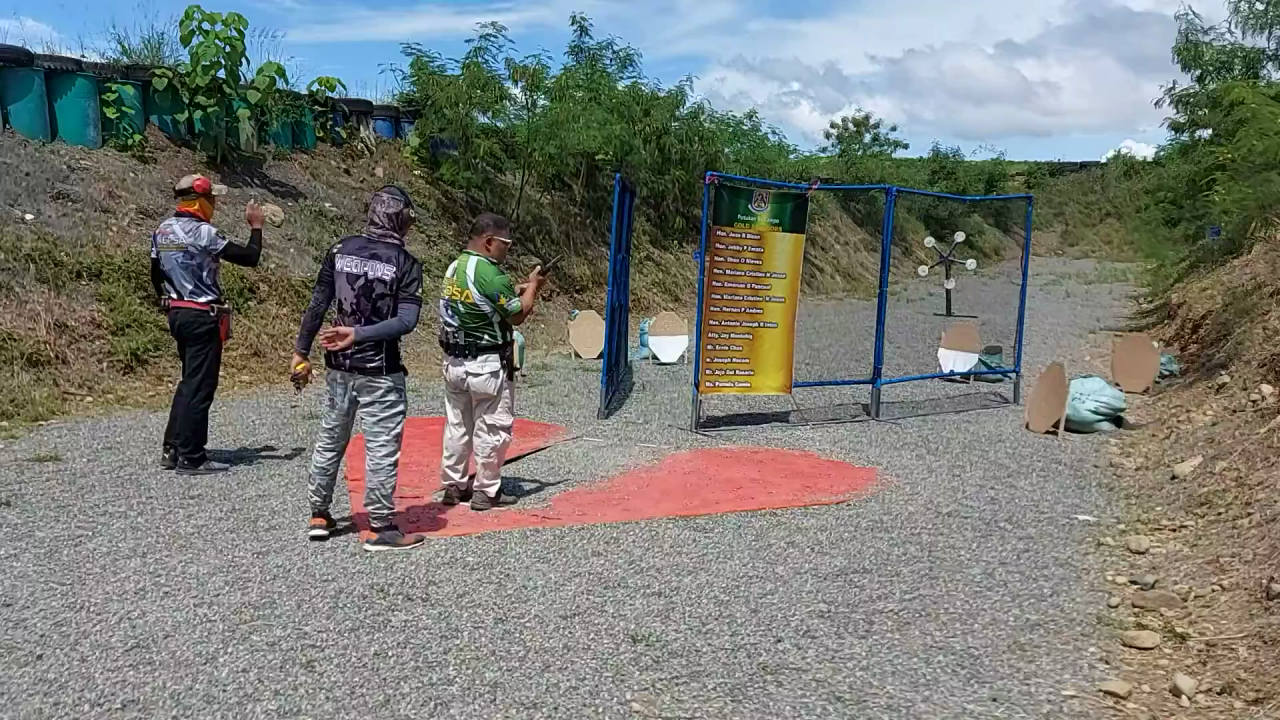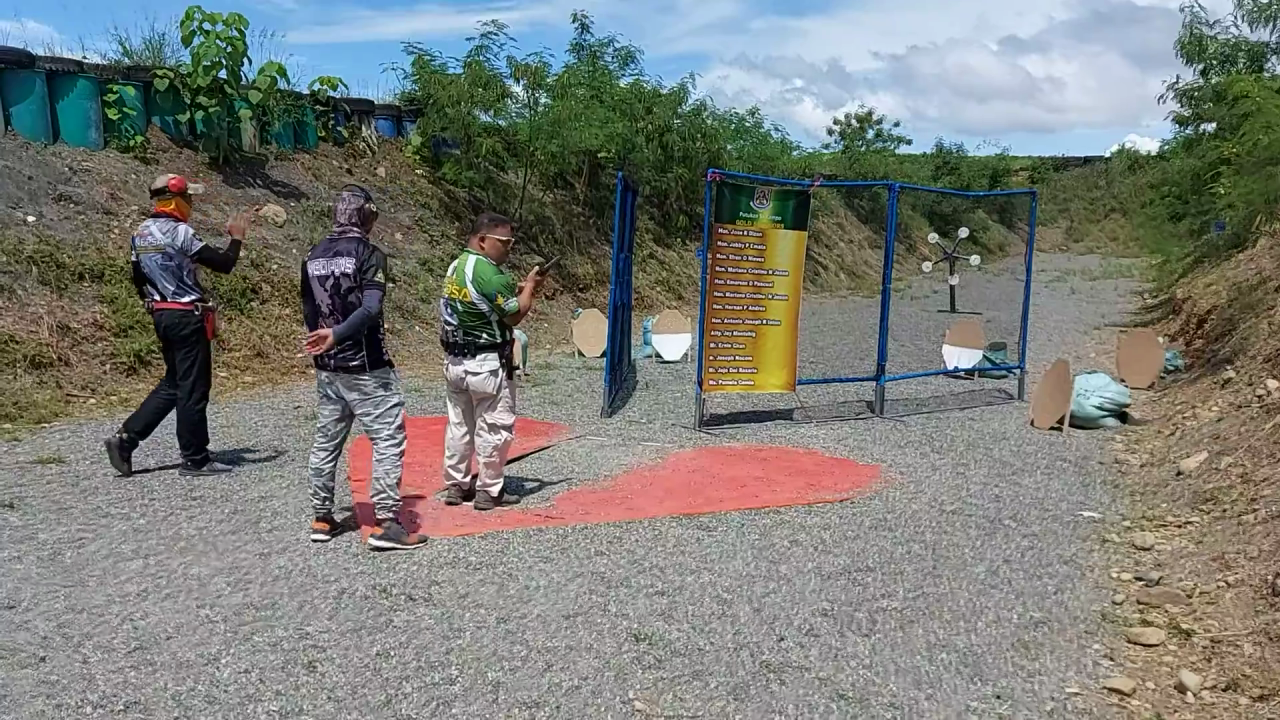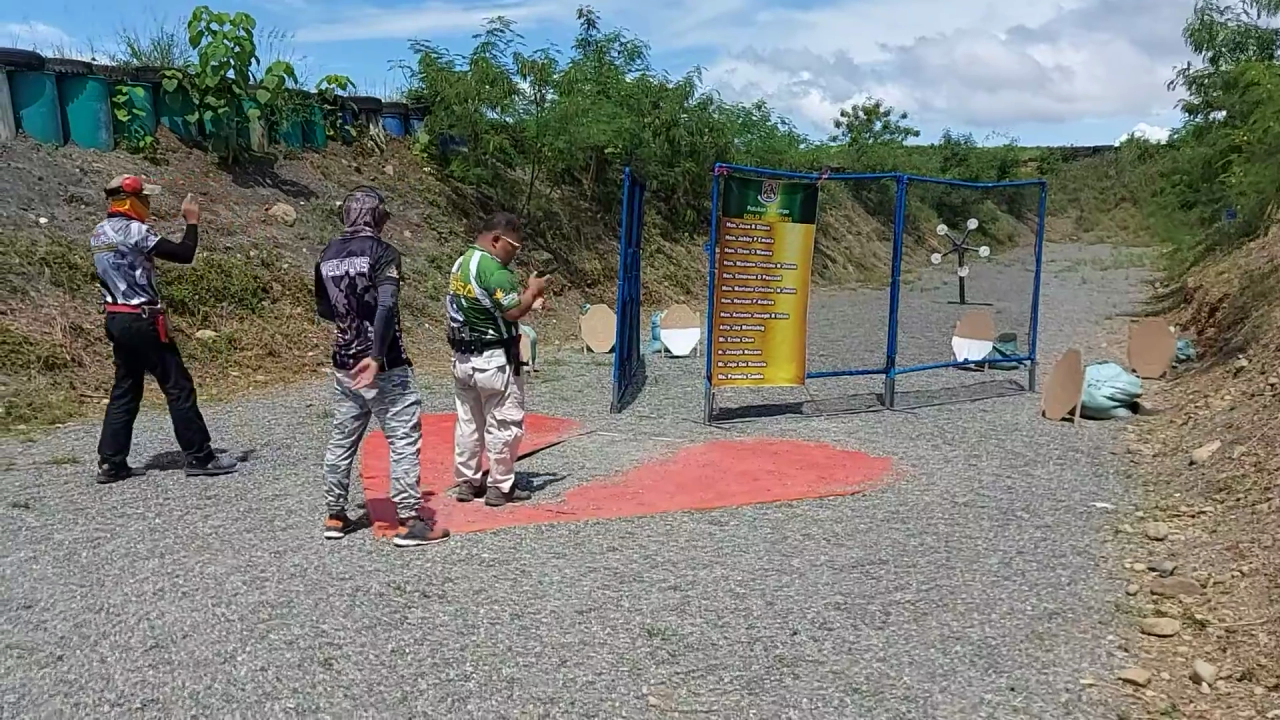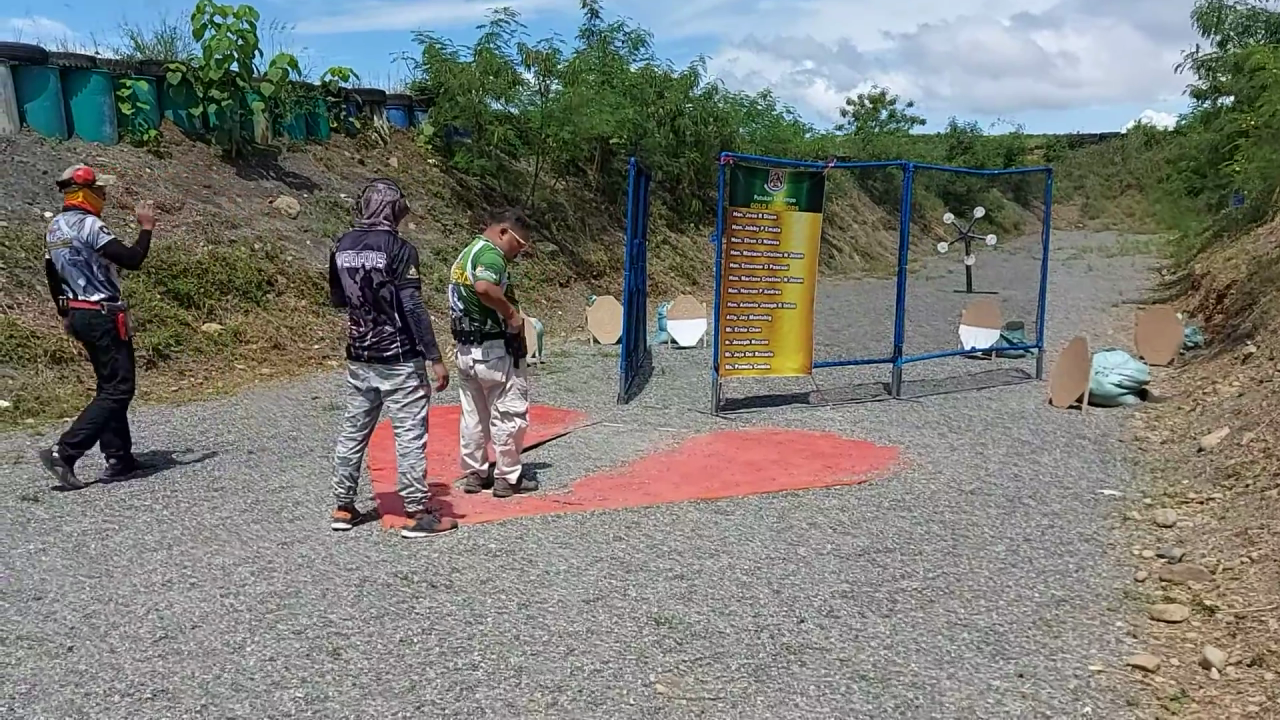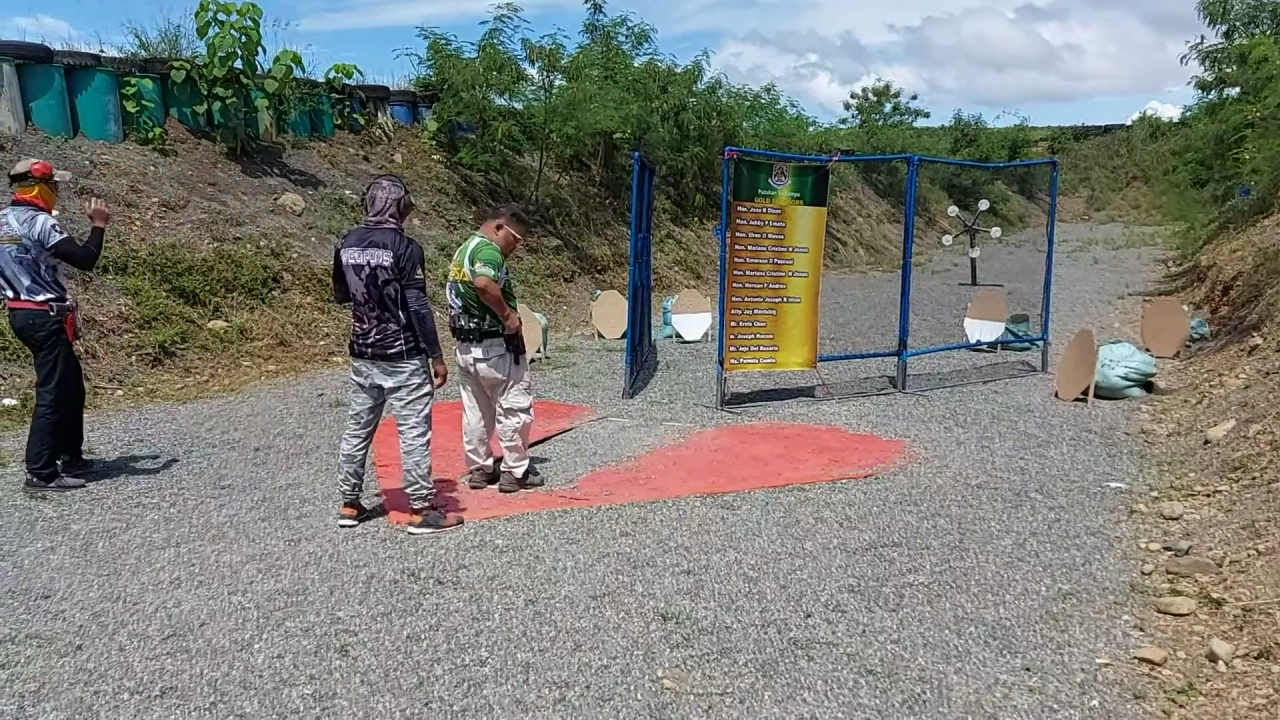
dt=0.4s
person 1, frame 1
left shoulder: (340, 251)
right shoulder: (405, 263)
left elbow: (317, 305)
right elbow: (406, 322)
left wrist: (302, 351)
right wrist: (357, 335)
left hip: (340, 366)
right hip: (380, 371)
left knee: (330, 439)
right knee: (382, 447)
left ankle: (319, 515)
right ankle: (380, 529)
person 1, frame 2
left shoulder: (314, 256)
right shoulder: (369, 254)
left elbow: (309, 314)
right elbow: (370, 308)
right wrist: (335, 335)
left hip: (329, 368)
right hip: (367, 367)
left knee: (326, 441)
right knee: (389, 440)
left ankle: (322, 519)
right ankle: (386, 524)
person 1, frame 3
left shoulder: (327, 256)
right shoulder: (382, 252)
left elbow: (324, 311)
right elbow: (386, 305)
right wrist: (376, 356)
left hip: (345, 364)
right hip: (379, 363)
left knee: (342, 439)
right knee: (404, 439)
left ankle: (335, 516)
right ankle: (409, 522)
person 1, frame 4
left shoulder: (342, 247)
right shoulder: (399, 249)
left elbow: (337, 299)
right elbow: (413, 307)
right wrist: (435, 357)
left hip: (359, 357)
right hip: (399, 358)
left knee: (353, 430)
right knee: (410, 434)
left ankle: (343, 508)
right ankle: (416, 514)
person 1, frame 5
left shoulder: (347, 244)
right shoulder: (405, 247)
left elbow: (340, 294)
right elbow: (417, 307)
right wrist: (436, 356)
left hip: (362, 353)
right hip: (402, 356)
left knee: (357, 428)
right knee: (414, 432)
left ankle: (349, 504)
right ankle: (422, 510)
person 2, frame 1
left shoulder: (162, 230)
right shoulder: (203, 233)
left elbow: (156, 275)
right elbow: (250, 258)
right wrist: (256, 227)
left hip: (177, 313)
right hip: (202, 316)
left knee: (190, 382)
right knee: (200, 387)
left ankle: (173, 449)
right ankle: (191, 458)
person 2, frame 2
left shoulder: (140, 233)
right shoulder: (180, 232)
left elbow: (138, 279)
right elbow: (223, 264)
right wrist: (236, 237)
left hip: (162, 316)
right hip: (187, 317)
left knee: (172, 384)
right knee: (193, 389)
left ankle: (126, 439)
right ankle: (196, 459)
person 2, frame 3
left shoulder: (99, 233)
right shoulder: (135, 230)
right elbow: (184, 255)
right wrist: (192, 222)
left hip: (115, 319)
right hip: (141, 320)
left knee: (125, 391)
right knee: (178, 386)
left ankle: (111, 463)
right ankle: (201, 458)
person 2, frame 4
left shoulder: (54, 227)
right shoulder: (89, 225)
left elbow: (52, 276)
right elbow: (132, 260)
left wrist: (65, 313)
right wrist: (146, 227)
left hip: (78, 314)
right hip: (102, 315)
left knee: (111, 386)
right knee: (118, 388)
left ankle: (119, 459)
right ankle: (63, 452)
person 2, frame 5
right shoulder: (41, 223)
right elbow: (86, 260)
right wrist: (99, 225)
right hip: (47, 316)
left knee: (69, 384)
right knee: (54, 393)
left ankle: (68, 458)
right ankle: (41, 472)
person 3, frame 1
left shoulder: (454, 268)
right shoulder: (490, 274)
right elbow: (517, 315)
left wrist: (514, 292)
right wrist: (532, 287)
left hip: (454, 361)
right hip: (487, 363)
left knee: (457, 426)
right knee: (492, 429)
left ankle: (453, 486)
right ankle: (486, 492)
person 3, frame 2
left shoulder: (456, 267)
right shoulder: (490, 273)
right elbow: (513, 316)
left wrist: (517, 290)
right wrist: (528, 290)
left hip: (455, 360)
right hip: (486, 362)
left knee: (459, 425)
right knee: (494, 427)
left ankle: (456, 486)
right ankle: (489, 491)
person 3, frame 3
left shoulder: (461, 263)
right shoulder: (492, 267)
right elbow: (513, 311)
left wrist: (525, 298)
right wrist: (532, 289)
left hip: (463, 356)
right hip: (494, 359)
left knee: (469, 422)
right knee: (504, 423)
left ankle: (467, 482)
right ankle: (500, 487)
person 3, frame 4
left shoulder: (467, 253)
right shoulder: (490, 254)
right elbow: (484, 288)
left wrist: (505, 313)
right wrist: (512, 313)
left hip: (466, 348)
right hip: (495, 349)
left knee: (473, 415)
right knee: (510, 415)
left ankle: (474, 474)
right ankle: (508, 478)
person 3, frame 5
left shoulder: (463, 250)
right shoulder: (487, 250)
right elbow: (483, 284)
left wrist: (501, 314)
right wrist: (507, 314)
left hip: (465, 345)
right hip: (495, 346)
left knee: (476, 411)
right knee: (516, 409)
left ankle: (479, 470)
right ankle: (515, 472)
